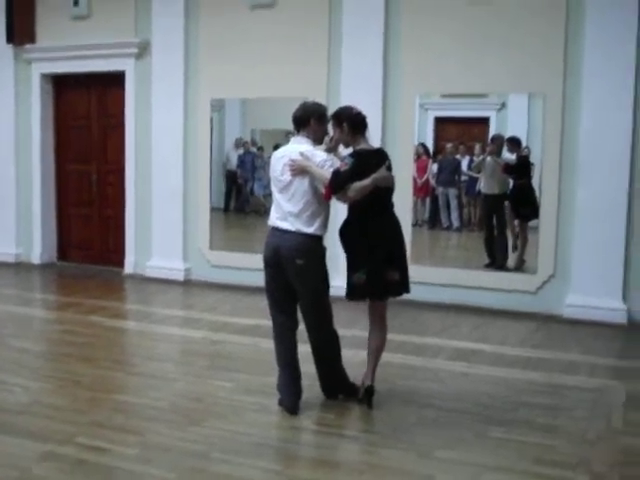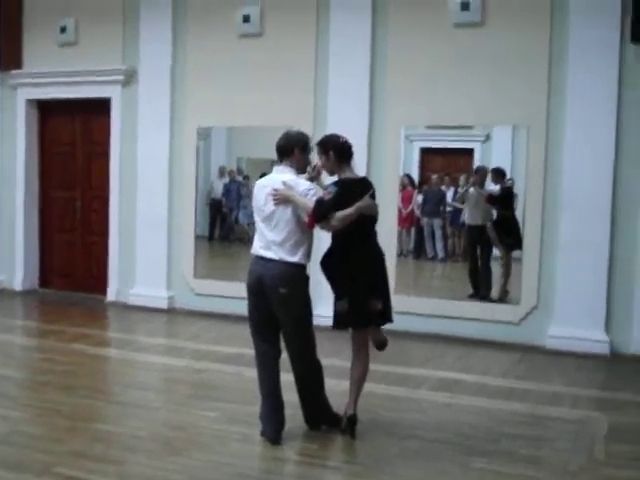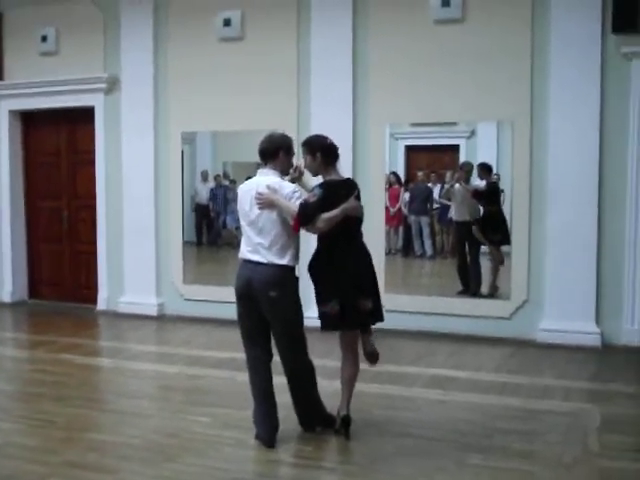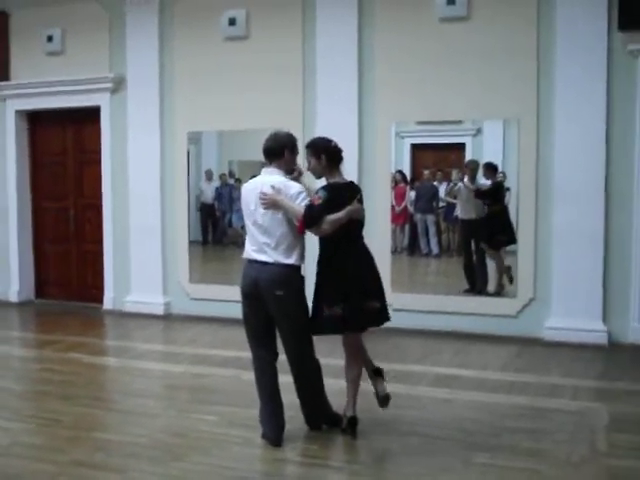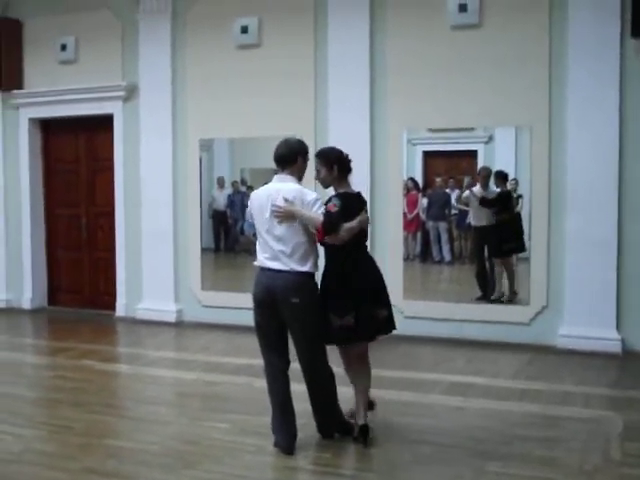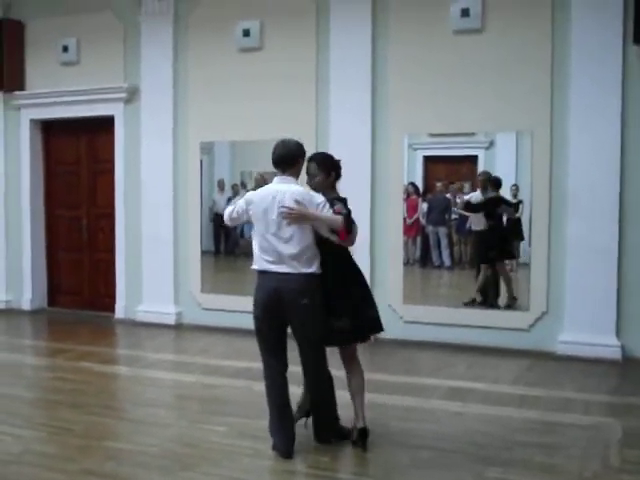
dt=0.3s
person 1, frame 1
left shoulder: (278, 156)
right shoulder: (318, 158)
right elbow: (347, 194)
right wrist: (376, 178)
left hip: (274, 240)
right hip: (303, 245)
left knee: (282, 321)
right knee: (318, 321)
left ankle: (288, 395)
right ankle: (335, 385)
person 1, frame 2
left shoulder: (261, 185)
right shoulder: (302, 187)
right elbow: (331, 222)
right wrist: (360, 207)
left hip: (257, 269)
right hip: (286, 274)
left knee: (265, 350)
right knee: (302, 350)
left ankle: (271, 424)
right ankle: (317, 415)
person 1, frame 3
left shoulder: (244, 189)
right shoulder: (285, 189)
right elbow: (316, 224)
right wrist: (346, 208)
left hip: (245, 273)
right hip: (275, 277)
left knee: (256, 354)
right knee: (293, 352)
left ankle: (265, 428)
right ankle: (312, 416)
person 1, frame 4
left shoulder: (248, 189)
right shoulder: (291, 190)
right elbow: (320, 227)
right wrist: (349, 211)
left hip: (251, 273)
right hip: (281, 276)
left knee: (262, 353)
right knee: (300, 351)
left ankle: (271, 427)
right ankle: (318, 415)
person 1, frame 5
left shoulder: (257, 196)
right shoulder: (305, 197)
right elbow: (335, 235)
right wrist: (360, 221)
left hip: (263, 281)
right hip: (296, 283)
left knee: (274, 361)
right knee: (313, 358)
left ankle: (284, 435)
right ankle: (330, 423)
person 1, frame 6
left shoulder: (255, 198)
right shoulder: (310, 199)
left elbow: (228, 217)
right elbow: (342, 234)
right wrist: (344, 222)
left hip: (266, 284)
right hip: (302, 284)
left knee: (273, 364)
right knee: (314, 360)
left ankle: (283, 439)
right ankle: (327, 428)
person 2, frame 1
left shoulder: (358, 159)
right shoulder: (380, 155)
left elbow: (335, 185)
left wrist: (309, 167)
left hip: (366, 238)
right hip: (385, 236)
right knee: (378, 313)
right ankle: (368, 381)
person 2, frame 2
left shoulder: (341, 187)
right shoulder: (364, 184)
left elbow: (319, 214)
left wrist: (292, 196)
left hip: (348, 266)
right hip: (368, 264)
right knee: (359, 344)
right ankle: (350, 411)
person 2, frame 3
left shoulder: (326, 189)
right shoulder: (349, 186)
left elbow: (303, 217)
left wrist: (276, 200)
left hip: (336, 269)
right hip: (355, 266)
right knee: (348, 345)
right ankle: (346, 403)
person 2, frame 4
left shoulder: (329, 192)
right shoulder: (352, 189)
left elbow: (308, 219)
left wrist: (280, 201)
left hip: (339, 272)
right hip: (358, 268)
right knee: (351, 343)
person 2, frame 5
left shoulder: (340, 201)
right shoulder: (356, 199)
left elbow: (327, 226)
right elbow: (333, 224)
left wrist: (295, 212)
left hip: (346, 282)
right hip: (362, 279)
left knee: (352, 352)
right knee: (357, 353)
right ankle: (361, 418)
person 2, frame 6
left shoulder: (335, 204)
right shoulder: (327, 204)
left elbow: (345, 228)
left wrist: (309, 216)
left hip: (340, 287)
right hip: (332, 284)
left knee: (348, 355)
right knee: (347, 355)
person 3, frame 1
right shoulder: (485, 160)
right elbow: (474, 168)
right wrist: (486, 155)
left hip: (501, 197)
right hip: (487, 197)
left knee: (501, 230)
right knee: (488, 230)
left ankle: (501, 261)
right ankle: (492, 259)
person 3, frame 2
right shoulder: (469, 191)
right elbow: (458, 199)
right wrist: (469, 186)
left hip: (485, 228)
right hip: (471, 228)
left knee: (485, 261)
right knee: (472, 261)
left ankle: (485, 292)
right ankle: (476, 289)
person 3, frame 3
right shoulder: (455, 188)
right wrist: (454, 182)
left hip: (473, 224)
right hip: (459, 224)
left knee: (474, 257)
right knee: (461, 257)
left ankle: (475, 287)
right ankle: (466, 286)
person 3, frame 4
right shoulder: (460, 186)
right elbow: (448, 194)
left hip: (479, 222)
right hip: (465, 223)
left knee: (480, 255)
right knee: (467, 256)
left ankle: (481, 286)
right ankle: (472, 284)
person 3, frame 5
left shoulder: (495, 193)
right shoulder: (471, 192)
left hip: (492, 229)
right hip: (477, 229)
left knee: (493, 262)
right knee: (479, 262)
left ankle: (493, 292)
right ankle: (485, 292)
person 3, frame 6
right shoulder: (471, 197)
right hip: (476, 234)
left knee: (493, 267)
right knee: (479, 267)
left ankle: (493, 299)
right ankle: (485, 297)
person 4, frame 1
left shoulder: (523, 159)
right shoulder: (520, 158)
left elbow: (508, 169)
right elbow: (512, 172)
left hip: (524, 194)
right hip: (518, 192)
left knee: (523, 228)
left ankle: (520, 258)
person 4, frame 2
left shoulder: (507, 190)
right shoulder: (504, 189)
left elbow: (492, 199)
right elbow: (496, 202)
left hip: (507, 225)
right hip: (503, 224)
person 4, frame 3
left shoulder: (492, 186)
right shoulder: (490, 185)
left elbow: (478, 195)
right elbow: (482, 198)
left hip: (494, 221)
right hip: (489, 219)
person 4, frame 4
left shoulder: (496, 186)
right shoulder: (495, 185)
left elbow: (481, 194)
left wrist: (466, 184)
left hip: (497, 221)
right hip: (493, 220)
left knee: (492, 251)
right knee: (494, 252)
person 4, frame 5
left shoulder: (503, 195)
right shoulder: (506, 194)
left elbow: (487, 203)
left wrist: (472, 192)
left hip: (505, 230)
right hip: (503, 229)
left knee: (504, 262)
right knee: (506, 262)
right ankle: (511, 292)
person 4, frame 6
left shoulder: (489, 201)
right shoulder: (502, 200)
left elbow: (471, 208)
right elbow: (511, 208)
left hip: (493, 236)
right hip: (499, 235)
left knee: (500, 269)
right knee: (484, 268)
left ankle: (511, 297)
right ankle: (476, 297)
